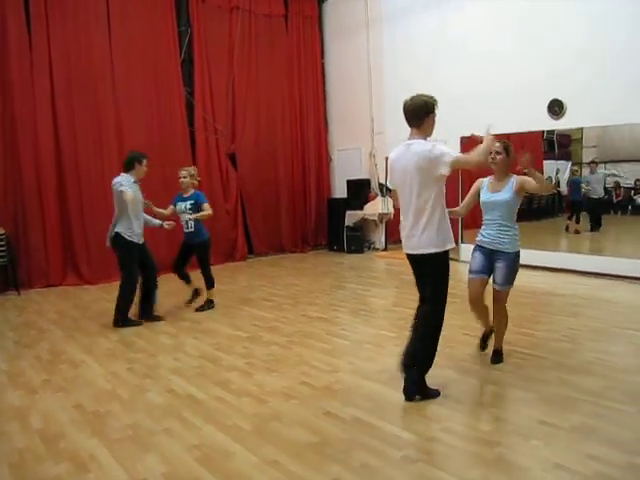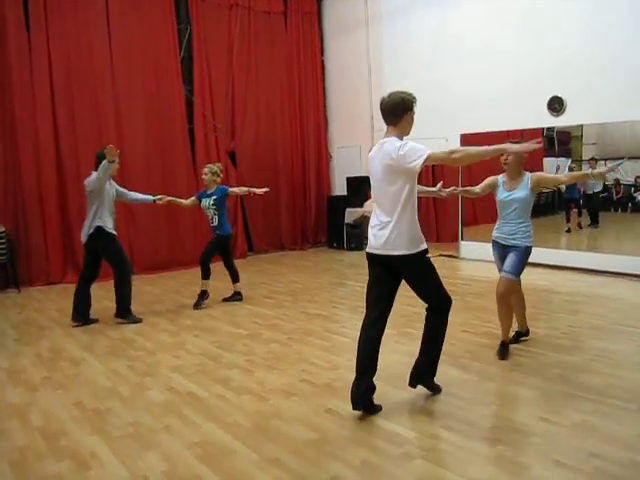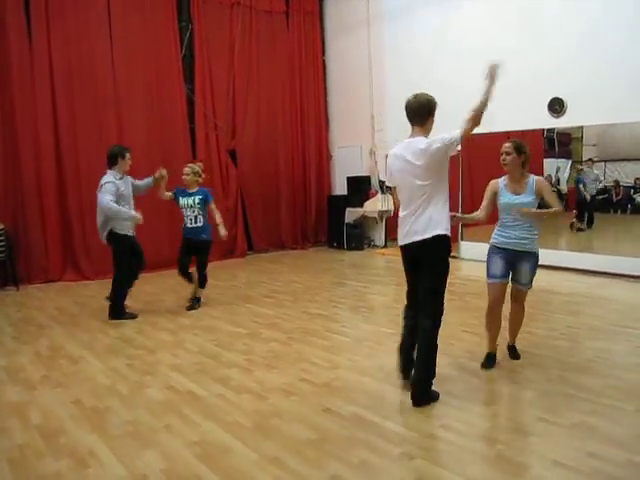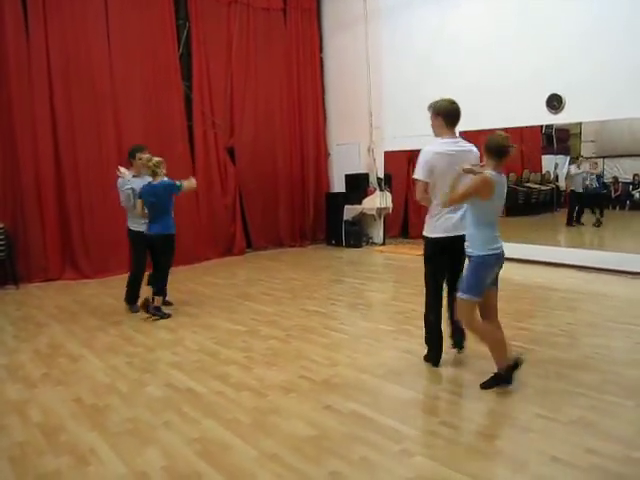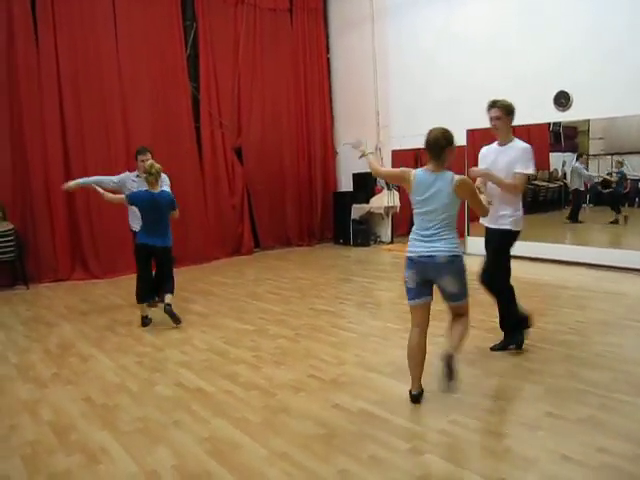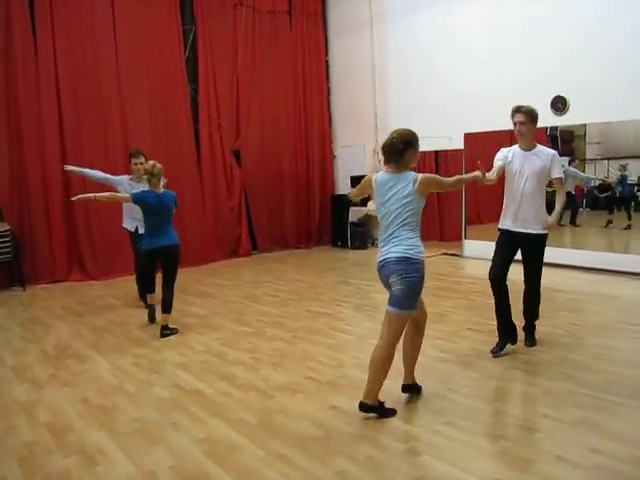
dt=0.5s
person 1, frame 1
left shoulder: (394, 156)
right shoulder: (430, 152)
right elbow: (475, 161)
right wrist: (489, 142)
left hip: (411, 244)
right hip: (433, 245)
left knee: (427, 306)
right knee: (431, 313)
left ankle: (411, 361)
right ankle: (414, 382)
person 1, frame 2
left shoulder: (375, 153)
right shoulder: (402, 150)
right elbow: (452, 157)
left wrist: (432, 193)
right wrist: (504, 148)
left hip: (377, 248)
right hip: (406, 248)
left knee: (375, 317)
right knee: (440, 304)
left ankle: (362, 392)
right ankle: (423, 372)
person 1, frame 3
left shoulder: (394, 155)
right shoulder: (439, 146)
right elbow: (474, 119)
right wrist: (490, 83)
left hip: (407, 238)
right hip: (435, 236)
left knee: (414, 301)
right knee: (431, 308)
left ankle: (406, 359)
right ankle: (421, 386)
person 1, frame 4
left shoulder: (430, 153)
right shoulder: (472, 152)
left elbow: (421, 196)
left wrist: (436, 203)
left hip: (436, 232)
right hip: (463, 231)
left knee: (433, 292)
right knee: (456, 286)
left ankle: (434, 350)
right ankle: (457, 336)
person 1, frame 5
left shoulder: (522, 149)
right shoulder: (486, 151)
left elbow: (517, 188)
right elbow: (479, 183)
left wrist: (488, 176)
right wrist: (477, 187)
left hip: (507, 224)
right hip: (491, 222)
left knee: (489, 276)
right knee: (498, 278)
left ankle: (518, 321)
right ankle: (513, 334)
person 1, frame 6
left shoulder: (550, 156)
right shoulder: (505, 153)
left elbow: (560, 191)
right elbow: (494, 174)
left wrist: (555, 214)
right wrist: (486, 177)
left hip: (536, 229)
right hip: (508, 226)
left knee: (532, 282)
right knee: (496, 275)
left ankle: (530, 328)
right ankle: (506, 333)
person 2, frame 1
left shoulder: (518, 182)
right shoulder: (481, 183)
left elbow: (547, 189)
right elbow: (463, 209)
left wrist: (529, 169)
left hip: (507, 249)
right hip: (482, 246)
left knee: (499, 301)
right knee: (474, 298)
left ankle: (498, 347)
right ankle: (487, 328)
person 2, frame 2
left shoulder: (533, 179)
right shoulder: (495, 181)
left elbow: (564, 179)
right elbow: (477, 190)
left wrist: (591, 173)
right wrist: (460, 190)
left hip: (520, 244)
right hip: (499, 241)
left knee: (502, 292)
right knee: (513, 289)
left ankle: (504, 340)
right ankle: (523, 329)
person 2, frame 3
left shoulder: (538, 183)
right shoulder: (496, 185)
left elbow: (558, 208)
right elbow: (482, 214)
left wrist: (535, 213)
right wrist: (460, 217)
left hip: (527, 250)
right hip: (499, 247)
left knee: (518, 299)
right knee: (494, 301)
left ankle: (512, 342)
right ankle: (491, 351)
person 2, frame 4
left shoulder: (485, 178)
right shoulder: (499, 178)
left elbow: (449, 201)
left wrist: (459, 174)
right wrist: (468, 174)
left hip: (484, 256)
right hip: (487, 253)
left knee: (466, 315)
right knee: (488, 314)
left ankle: (507, 361)
right ankle: (504, 368)
person 2, frame 5
left shoulder: (410, 177)
right shoulder: (459, 182)
left elbow: (377, 171)
right elbow: (482, 210)
left wrist: (369, 156)
right wrist: (484, 202)
left hip: (415, 258)
right hip: (447, 258)
left knee: (419, 326)
right knee: (460, 316)
left ankle: (415, 388)
right ankle: (450, 355)
person 2, frame 6
left shoulder: (374, 181)
right shoulder: (421, 181)
left elbow: (354, 195)
right elbow: (452, 183)
left wrist: (356, 191)
right wrist: (474, 176)
left hip: (385, 262)
right hip: (408, 262)
left knee: (418, 317)
right knee: (389, 336)
left ankle: (409, 380)
right ankle: (369, 399)
person 3, frame 1
left shoulder: (135, 185)
right shoulder: (122, 182)
right elbow: (116, 186)
left wrist: (160, 224)
right wrist: (125, 192)
left hip: (135, 238)
right hip: (123, 238)
left knee: (151, 270)
right knee: (130, 277)
left ankle: (147, 312)
right ankle: (121, 318)
person 3, frame 2
left shoulder: (109, 183)
right shoulder: (93, 181)
left elbow: (128, 195)
right elbow: (100, 174)
left wrist: (152, 199)
right wrist: (108, 160)
left hip: (92, 234)
right hip: (101, 232)
left knee: (88, 274)
right knee: (123, 269)
left ankle: (80, 315)
right ankle: (124, 312)
person 3, frame 3
left shoulder: (125, 179)
right shoulder: (108, 183)
left elbow: (139, 187)
right elbow: (106, 206)
left wrist: (154, 178)
right wrist: (133, 214)
left hip: (127, 232)
right hip: (117, 233)
left knee: (138, 263)
right knee: (124, 270)
left ankle: (115, 296)
right ankle: (116, 311)
person 3, frame 4
right shoulder: (123, 180)
right elbow: (128, 204)
right wrist: (127, 181)
right hip: (137, 229)
right knee: (139, 266)
right ankle: (131, 300)
person 3, frame 5
left shoulder: (162, 178)
right shoulder: (127, 179)
right elbow: (103, 181)
right wrist: (78, 182)
right hip: (138, 228)
left ankle: (157, 292)
person 3, frame 6
right shoulder: (123, 181)
right elbow: (101, 176)
right wrist: (77, 169)
right hip: (135, 229)
right knee: (140, 264)
left ankle: (145, 293)
right ankle: (145, 295)
person 4, frame 1
left shoulder: (198, 195)
right shoulder: (178, 197)
left elbow: (208, 212)
right elbow: (167, 212)
left wrist: (193, 216)
right wrist: (152, 208)
left hip: (201, 239)
right hip: (188, 239)
left knee: (205, 269)
right knee: (177, 267)
left ankle: (209, 301)
right ankle: (194, 290)
person 4, frame 2
left shoulder: (221, 190)
right shoulder: (203, 193)
left elbow: (238, 190)
right elbow: (187, 203)
left wrist: (252, 190)
right wrist: (172, 199)
left hip: (223, 232)
right hip: (218, 233)
left knee: (204, 259)
right knee: (228, 262)
left ankle: (203, 293)
right ankle: (237, 293)
person 4, frame 3
left shoulder: (205, 193)
right shoulder: (180, 192)
left elbow: (214, 212)
right elbow: (163, 196)
left wrist: (221, 227)
right wrist: (163, 180)
left hip: (203, 236)
right hip: (187, 236)
left knee: (201, 267)
right knee: (182, 268)
left ankle: (198, 297)
right ankle: (196, 287)
person 4, frame 4
left shoulder: (144, 189)
right shoulder: (167, 185)
left elbow: (139, 212)
right elbow: (191, 184)
right wrist: (189, 181)
left hip: (151, 233)
right hip: (165, 233)
left knee: (158, 268)
right knee: (162, 269)
left ankle: (149, 301)
right ankle: (156, 307)
person 4, frame 5
left shoulder: (140, 196)
right shoulder: (168, 196)
left elbow: (112, 198)
right elbow: (175, 216)
left wrist: (99, 190)
left hip: (142, 243)
right hip: (163, 244)
left knee: (143, 278)
right knee: (167, 276)
left ankle: (144, 317)
right ankle: (168, 305)
person 4, frame 6
left shoulder: (143, 197)
right shoulder: (171, 196)
left elbow: (114, 196)
left wrist: (89, 196)
left hip: (150, 246)
right hip: (171, 246)
left knee: (148, 276)
right knee: (168, 285)
left ankle: (151, 307)
right ankle: (165, 327)
